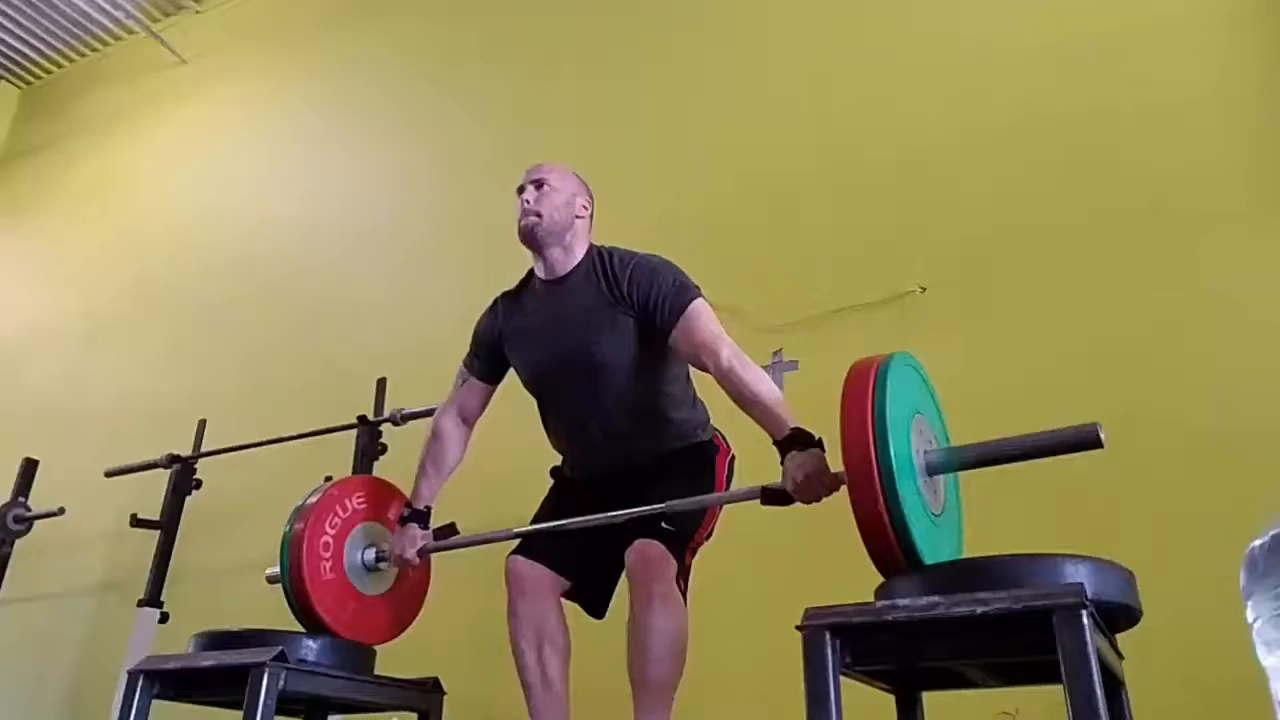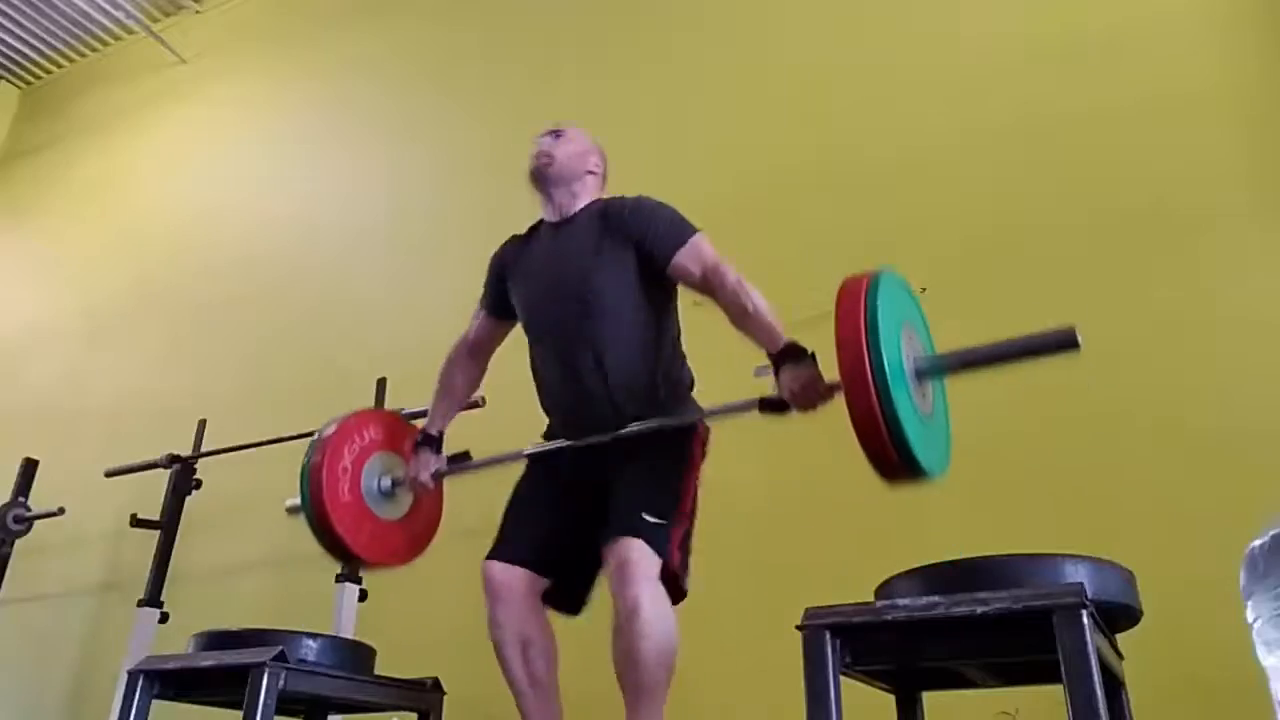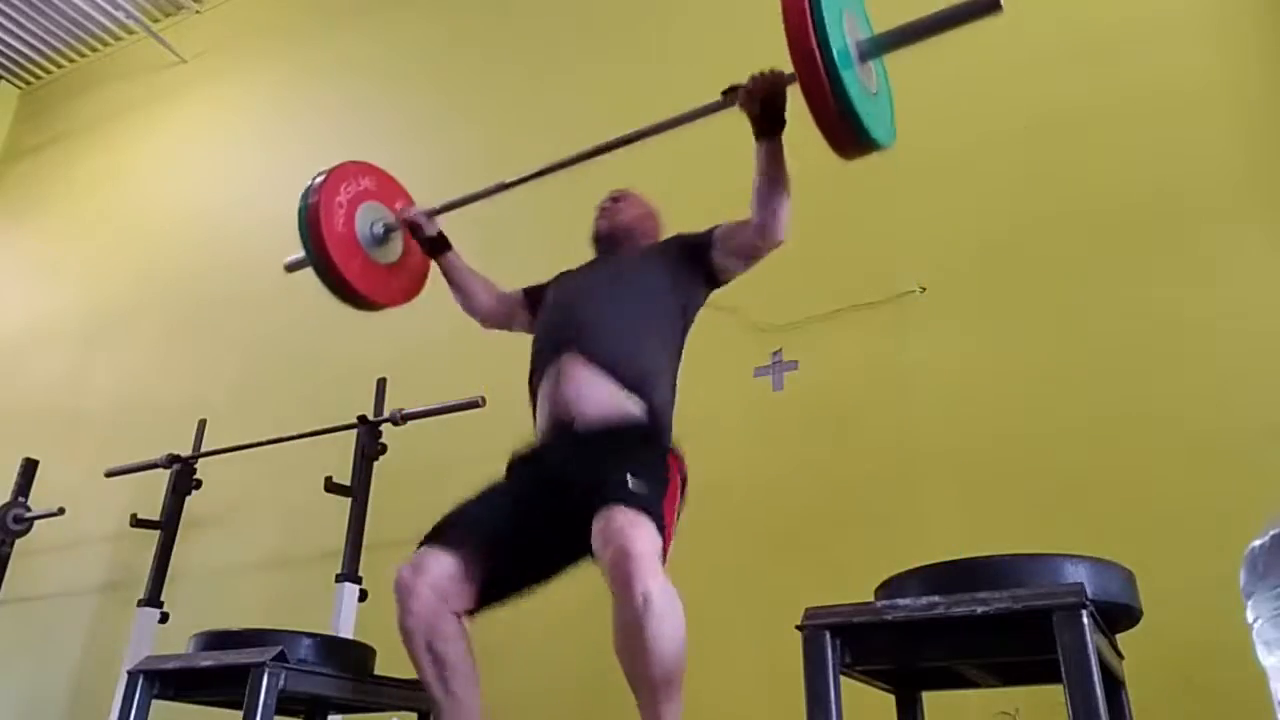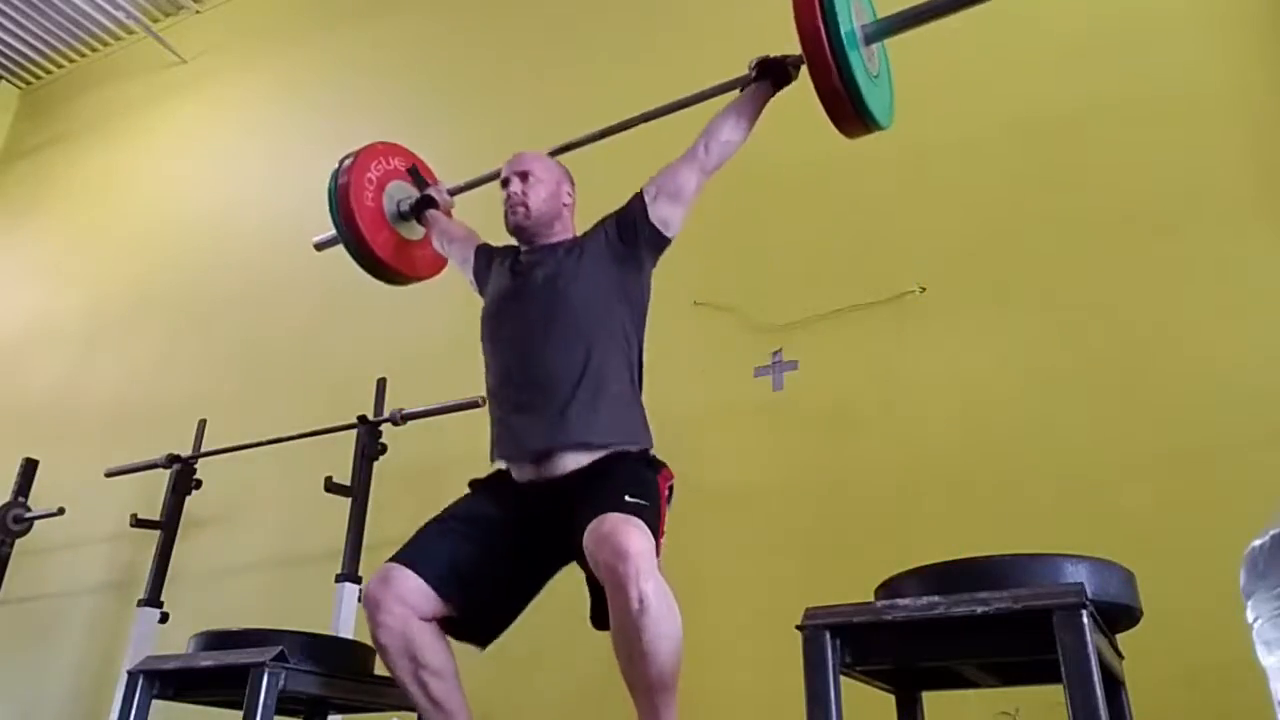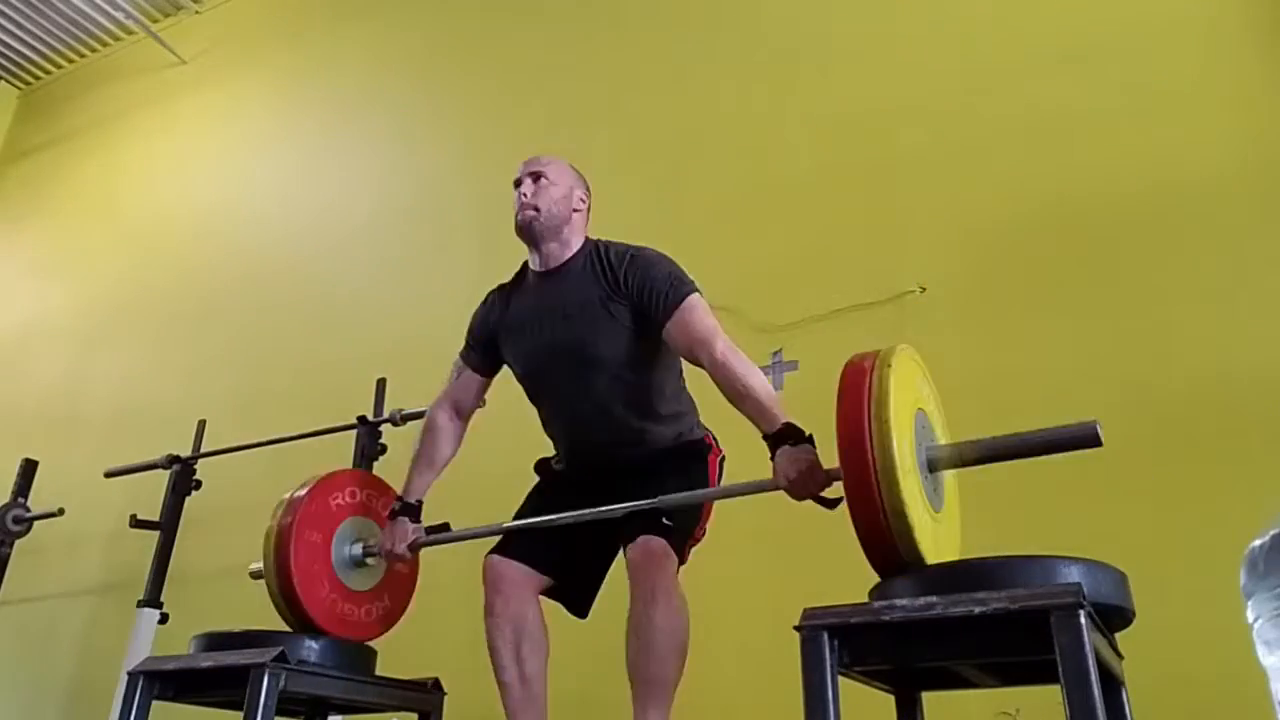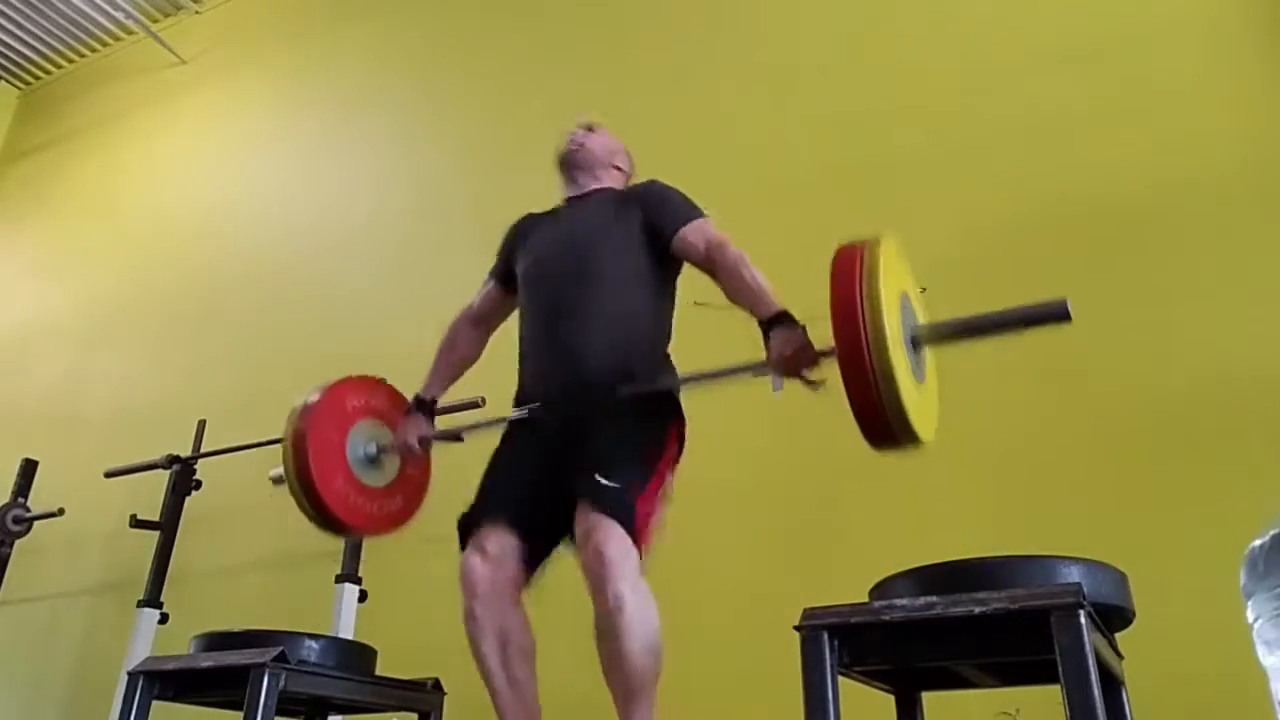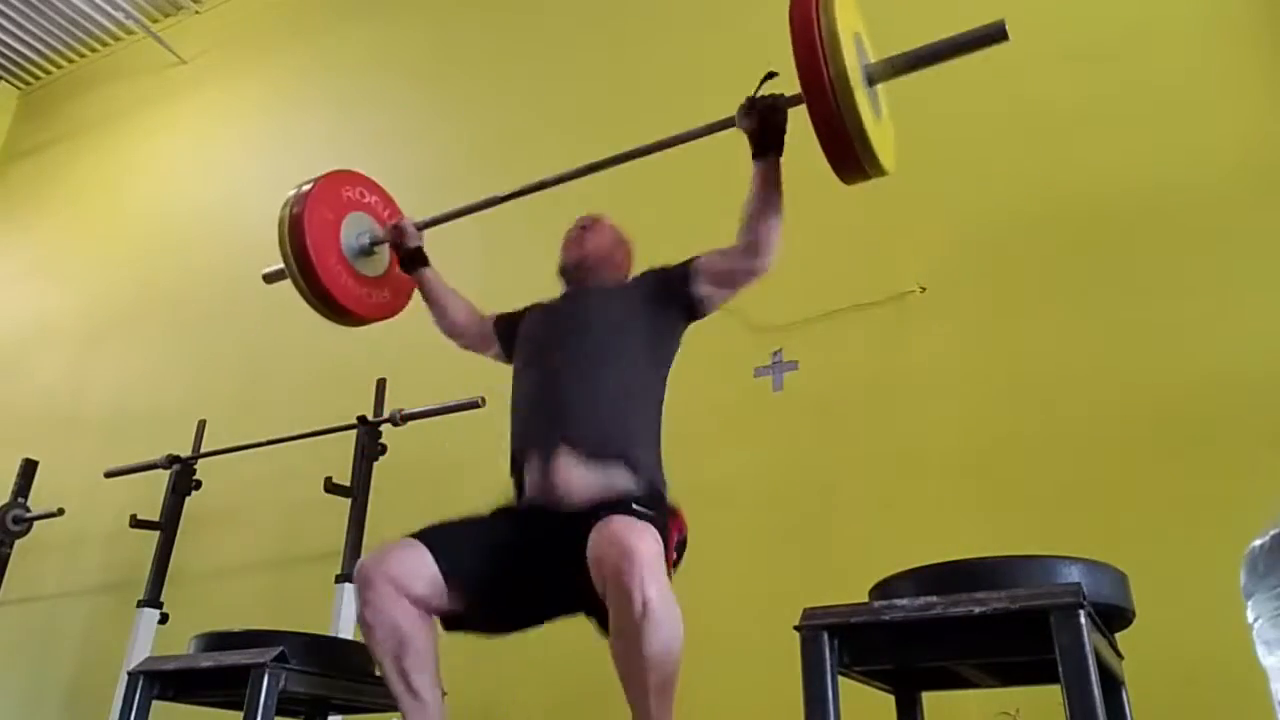
dt=0.4s
person 1, frame 1
left shoulder: (635, 276)
right shoulder: (506, 316)
left elbow: (723, 358)
right elbow: (456, 415)
left wrist: (795, 443)
right wrist: (417, 513)
left hip: (679, 460)
right hip: (589, 476)
left knee: (649, 565)
right knee: (527, 575)
person 1, frame 2
left shoulder: (633, 219)
right shoulder: (513, 258)
left elbow: (719, 278)
right elbow: (470, 350)
left wrist: (787, 357)
right wrist: (432, 439)
left hip: (656, 431)
right hip: (572, 445)
left knee: (632, 568)
right knee: (506, 580)
person 1, frame 3
left shoulder: (676, 260)
right shoulder: (565, 288)
left elbow: (767, 228)
right elbow: (491, 306)
left wrist: (767, 125)
right wrist: (436, 244)
left hip: (627, 448)
right hip: (548, 463)
left knee: (631, 559)
right knee: (419, 586)
person 1, frame 4
left shoulder: (616, 247)
right shoulder: (498, 271)
left elbow: (701, 161)
right elbow: (455, 242)
left wrist: (762, 88)
left hip: (610, 471)
right hip: (515, 493)
left knee: (625, 560)
right knee: (390, 598)
person 1, frame 5
left shoulder: (631, 270)
right shoulder: (501, 307)
left elbow: (716, 351)
right elbow: (452, 408)
left wrist: (785, 438)
right wrist: (409, 506)
left hip: (667, 461)
right hip: (581, 468)
left knee: (651, 564)
right knee: (505, 577)
person 1, frame 6
left shoulder: (648, 204)
right shoulder: (528, 233)
left elbow: (717, 252)
right elbow: (475, 320)
left wrist: (776, 324)
right wrist: (424, 404)
left hip: (631, 408)
right hip: (542, 418)
left knee: (607, 555)
right knee: (485, 569)
person 1, frame 7
left shoulder: (651, 296)
right shoulder: (539, 320)
left elbow: (752, 255)
right elbow: (466, 325)
left wrist: (766, 149)
right wrist: (414, 259)
left hip: (616, 510)
right hip: (532, 526)
left knee: (628, 560)
right knee: (382, 575)
